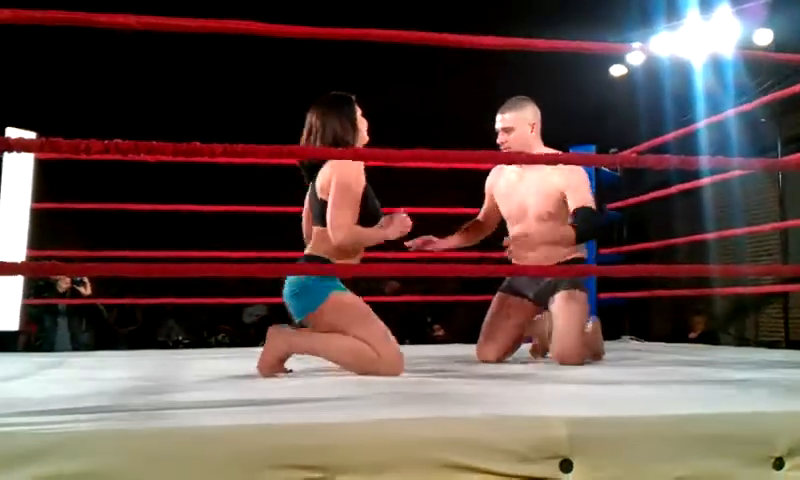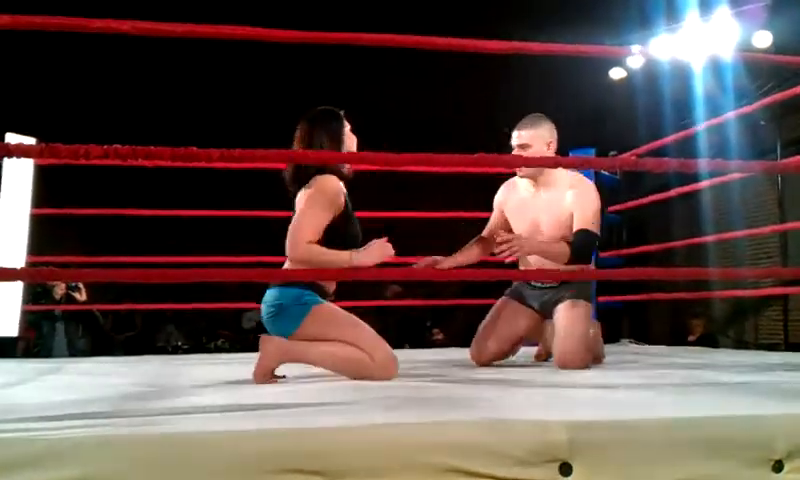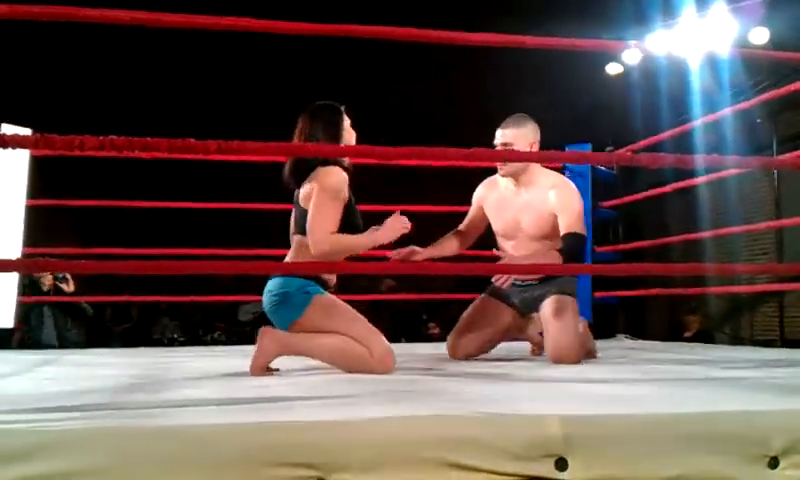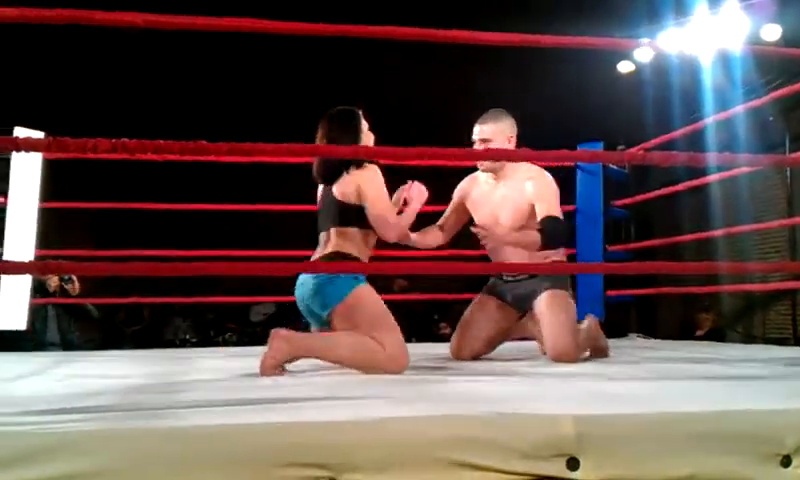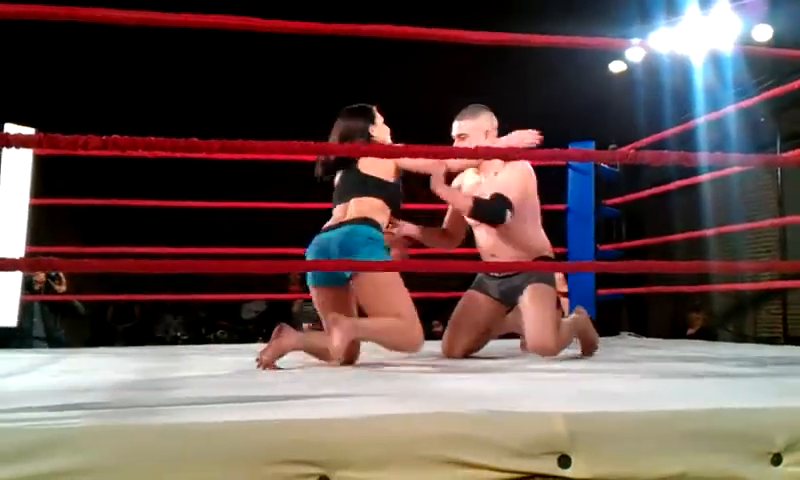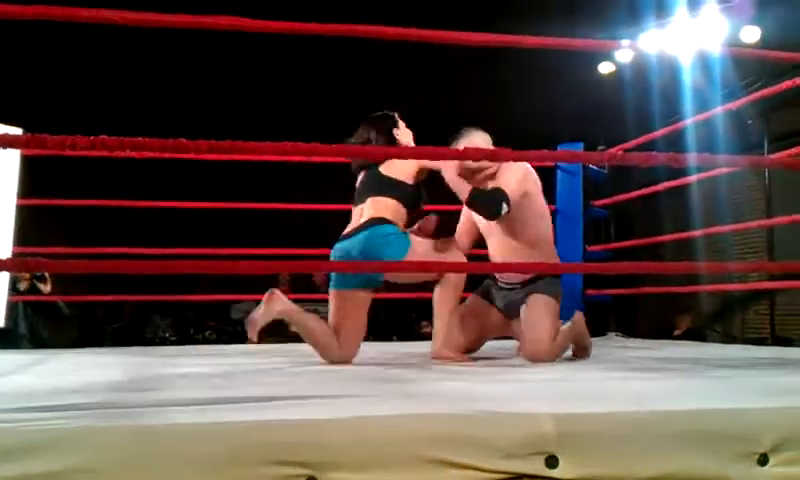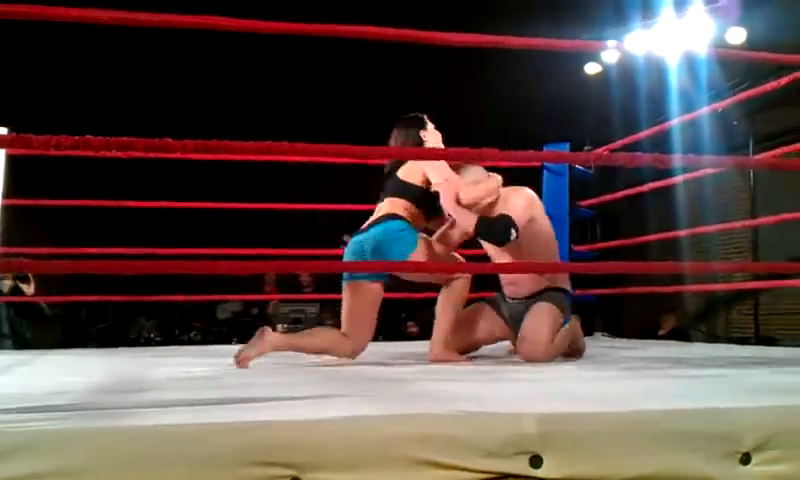
dt=0.2s
person 1, frame 1
left shoulder: (324, 168)
right shoulder: (348, 164)
right elbow: (342, 237)
left wrist: (378, 230)
right wrist: (386, 232)
left hip: (309, 281)
right hip: (318, 282)
left knee: (378, 352)
right knee: (390, 362)
left ankle: (294, 339)
right ankle: (290, 340)
person 1, frame 2
left shoulder: (314, 184)
right shoulder: (328, 185)
right elbow: (297, 250)
left wrist: (359, 255)
right wrist: (361, 258)
left hip: (292, 298)
right hip: (294, 300)
left knee: (370, 353)
right knee: (384, 364)
left ankle: (285, 345)
right ankle: (284, 349)
person 1, frame 3
left shoulder: (313, 177)
right shoulder: (332, 176)
right elbow: (321, 246)
left wrist: (371, 237)
right wrist: (379, 236)
left hip: (289, 290)
right hip: (297, 291)
left knee: (369, 349)
right knee: (381, 359)
left ankle: (283, 337)
right ankle: (282, 341)
person 1, frame 4
left shoulder: (328, 182)
right shoulder: (366, 172)
right elbow: (392, 231)
left wrist: (394, 205)
right wrist: (414, 203)
left hip: (309, 282)
right hip: (337, 278)
right knee: (394, 358)
left ankle: (294, 343)
right ankle: (292, 342)
person 1, frame 5
left shoulder: (342, 170)
right shoulder: (390, 157)
right elbow: (449, 163)
right hip: (359, 245)
left knee: (346, 352)
right knee: (408, 336)
left ankle: (292, 338)
right ankle: (346, 329)
person 1, frame 6
left shoulder: (366, 172)
right shoulder: (410, 158)
left wrist: (414, 232)
left hip: (345, 251)
right hip: (380, 241)
left knee: (339, 351)
right knee: (456, 261)
left ankle: (284, 306)
right ankle: (443, 345)
person 1, frame 7
left shoulder: (404, 170)
right shoulder: (429, 162)
right elbow: (464, 195)
right wrist: (493, 183)
left hip: (359, 245)
right hip: (388, 236)
left knee: (349, 345)
right knee: (459, 269)
left ankle: (272, 339)
right ankle: (440, 347)
person 2, frame 1
left shoulder: (565, 171)
right shoulder: (498, 177)
left elbow: (589, 225)
right elbow: (483, 225)
left wrist: (539, 238)
right wrist: (443, 243)
right hip: (521, 277)
left knee: (567, 354)
right knee: (487, 354)
left ankle: (589, 332)
right ankle: (541, 326)
person 2, frame 2
left shoulder: (580, 190)
right shoulder: (508, 192)
left elbow: (584, 251)
right elbow: (488, 240)
left wrist: (532, 246)
right wrist: (448, 262)
left hip: (571, 285)
right hip: (527, 287)
left knee: (569, 359)
right knee: (481, 354)
left ankle: (590, 336)
right ankle: (540, 330)
person 2, frame 3
left shoulder: (561, 191)
right shoulder: (487, 190)
left elbow: (575, 252)
right elbow: (464, 235)
left wrist: (525, 261)
right wrist: (424, 253)
left hip: (552, 283)
right hip: (508, 286)
left knee: (563, 354)
right knee: (457, 349)
left ankle: (579, 331)
right ankle: (525, 327)
person 2, frame 4
left shoulder: (537, 182)
right shoulder: (470, 186)
left elbow: (556, 236)
right elbow: (442, 232)
left wrist: (504, 237)
right wrist: (409, 237)
left hip: (545, 276)
right hip: (502, 282)
left knee: (563, 352)
right knee: (461, 351)
left ankle: (588, 329)
right ankle: (530, 324)
person 2, frame 5
left shoulder: (515, 169)
right shoulder: (462, 182)
left elbow: (493, 214)
right elbow: (449, 238)
left wrist: (442, 189)
right wrist: (412, 231)
left hip: (532, 270)
right hip: (490, 278)
left knee: (544, 346)
right knee: (452, 349)
left ankle: (576, 321)
right ankle: (514, 320)
person 2, frame 6
left shoulder: (518, 172)
right shoulder: (476, 191)
left elbow: (492, 209)
right elbow: (458, 246)
left wrist: (450, 176)
left hip: (540, 282)
right hip: (498, 286)
left knee: (537, 352)
right knee: (449, 347)
left ankle: (573, 327)
right ankle: (513, 326)
person 2, frame 7
left shoulder: (521, 199)
right shoulder: (473, 213)
left elbow: (500, 235)
left wrist: (451, 207)
left hip: (548, 296)
right hip: (506, 302)
left knee: (534, 351)
right knee: (447, 342)
left ankle: (568, 331)
right ankle: (515, 332)
